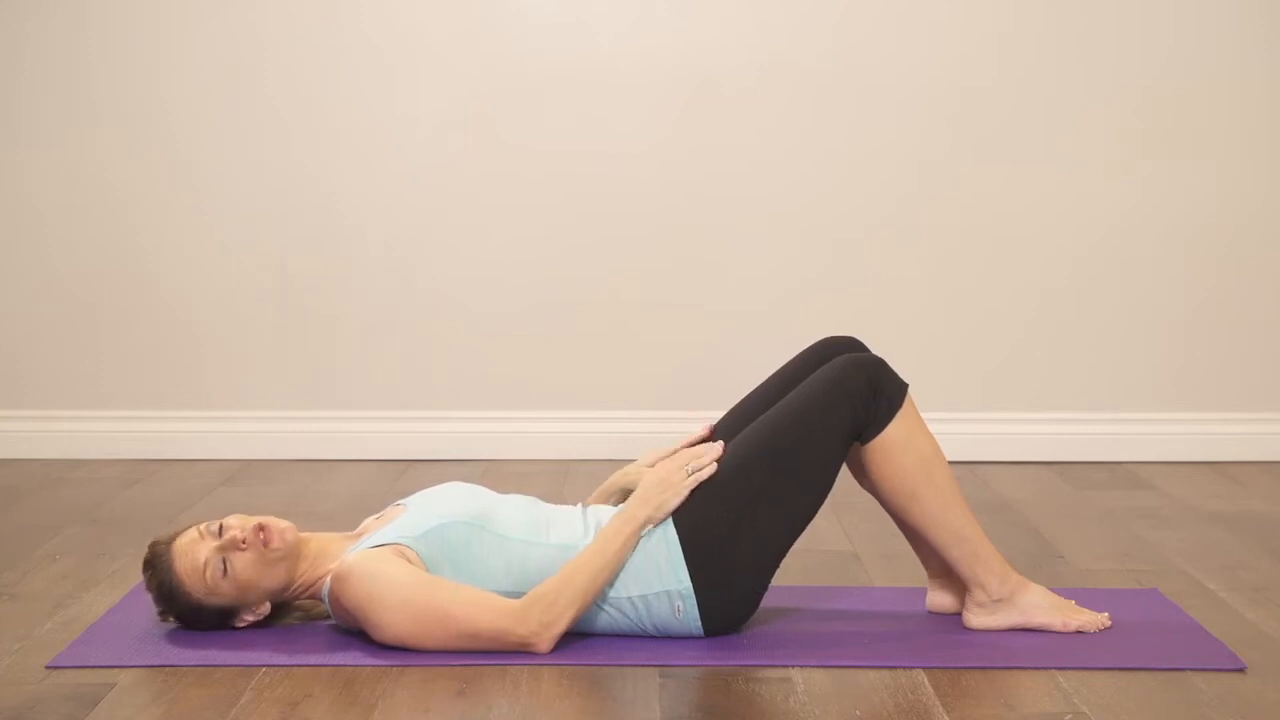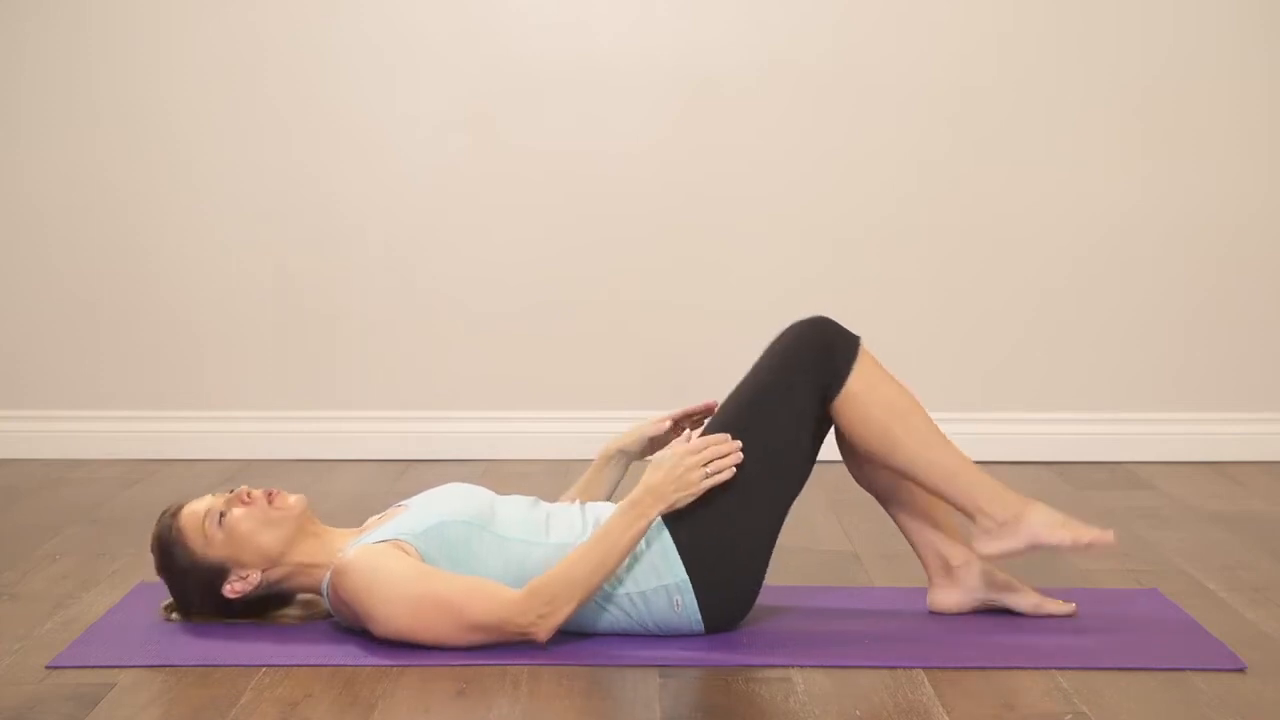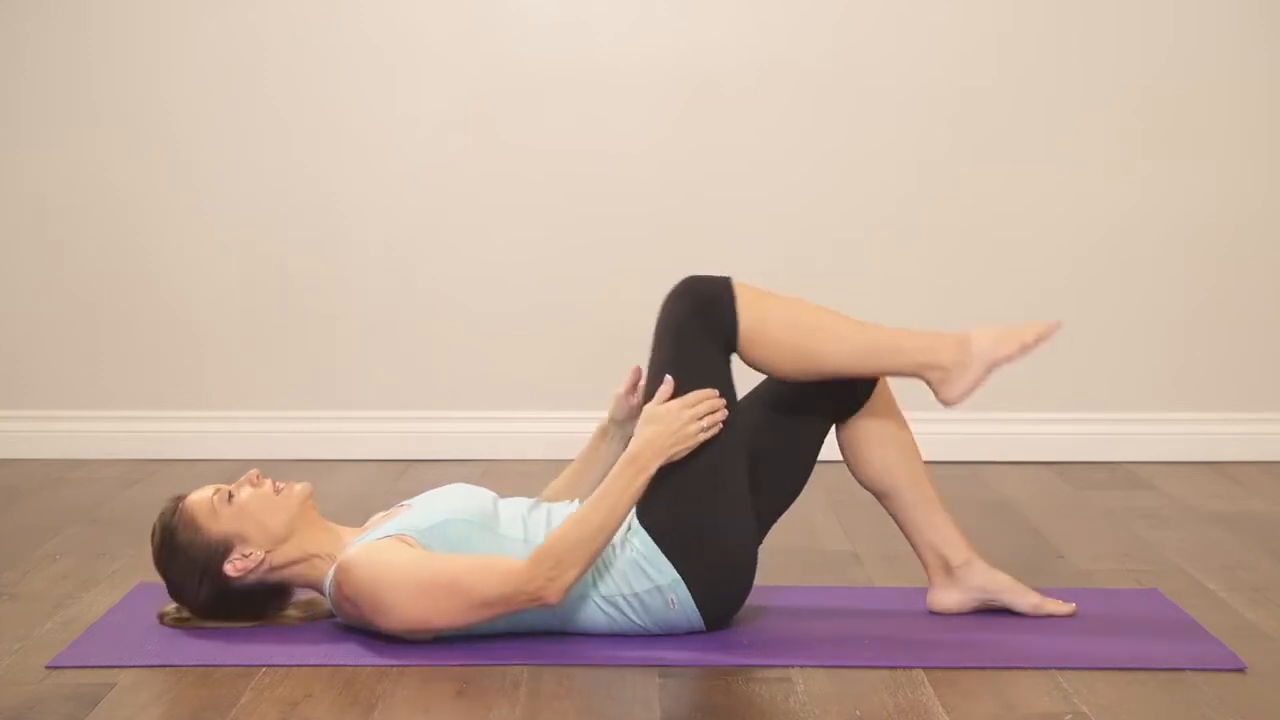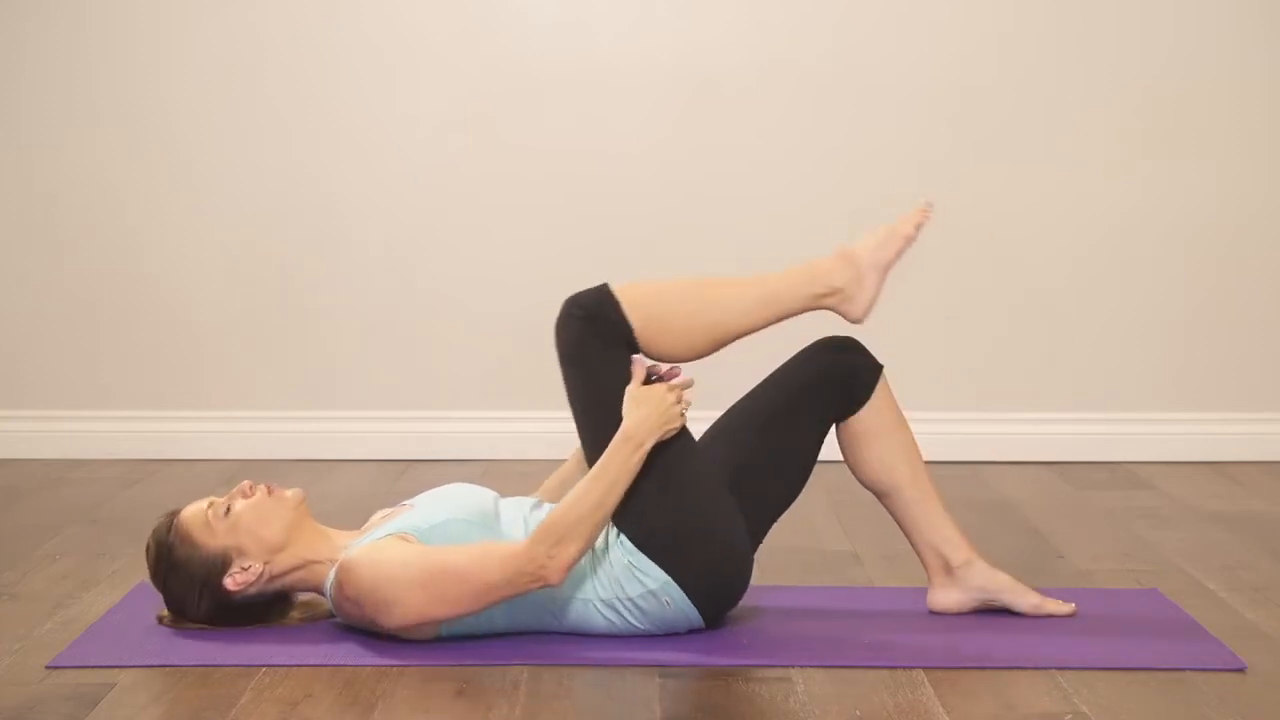
dt=0.4s
person 1, frame 1
left shoulder: (372, 535)
right shoulder: (362, 589)
right elbow: (533, 624)
left wrist: (621, 485)
right wrist: (640, 512)
left hip: (652, 537)
right hip: (688, 578)
left knee: (842, 357)
right knee: (862, 388)
left ankle: (953, 578)
right ankle: (997, 592)
person 1, frame 2
left shoulder: (376, 535)
right shoulder: (363, 584)
right elbow: (531, 613)
left wrist: (619, 455)
right wrist: (649, 500)
left hip: (654, 542)
right hip: (685, 576)
left knee: (823, 363)
right knee: (817, 346)
left ankle: (955, 571)
right ankle: (1002, 516)
person 1, frame 3
left shoulder: (373, 539)
right shoulder: (368, 581)
right elbow: (542, 580)
left wrist: (613, 427)
right wrist: (645, 455)
left hip: (657, 550)
right hip: (678, 574)
left knee: (842, 375)
right knee: (698, 303)
left ankle: (955, 572)
right ankle: (948, 357)
person 1, frame 4
left shoulder: (375, 536)
right shoulder: (369, 583)
right elbow: (542, 563)
left wrist: (616, 406)
right wrist: (635, 435)
left hip: (668, 555)
right hip: (672, 574)
left knee: (842, 365)
right knee: (588, 316)
left ankle: (955, 571)
right ankle: (838, 274)
